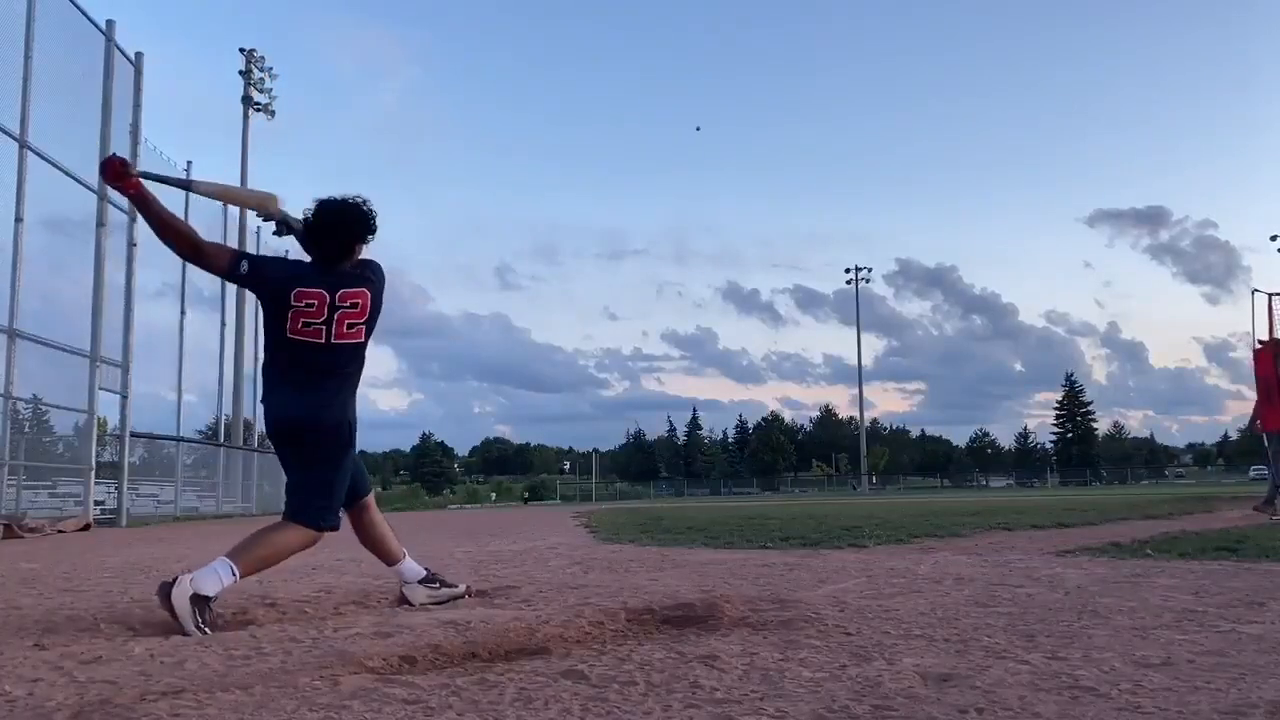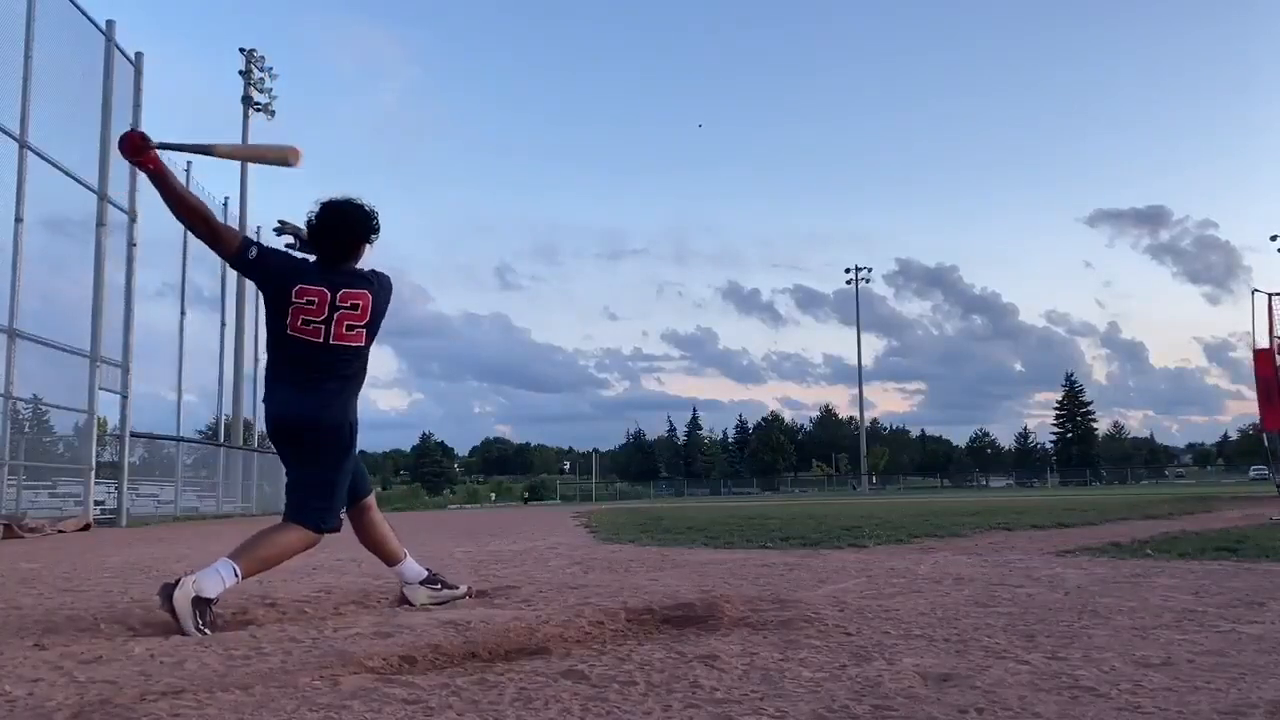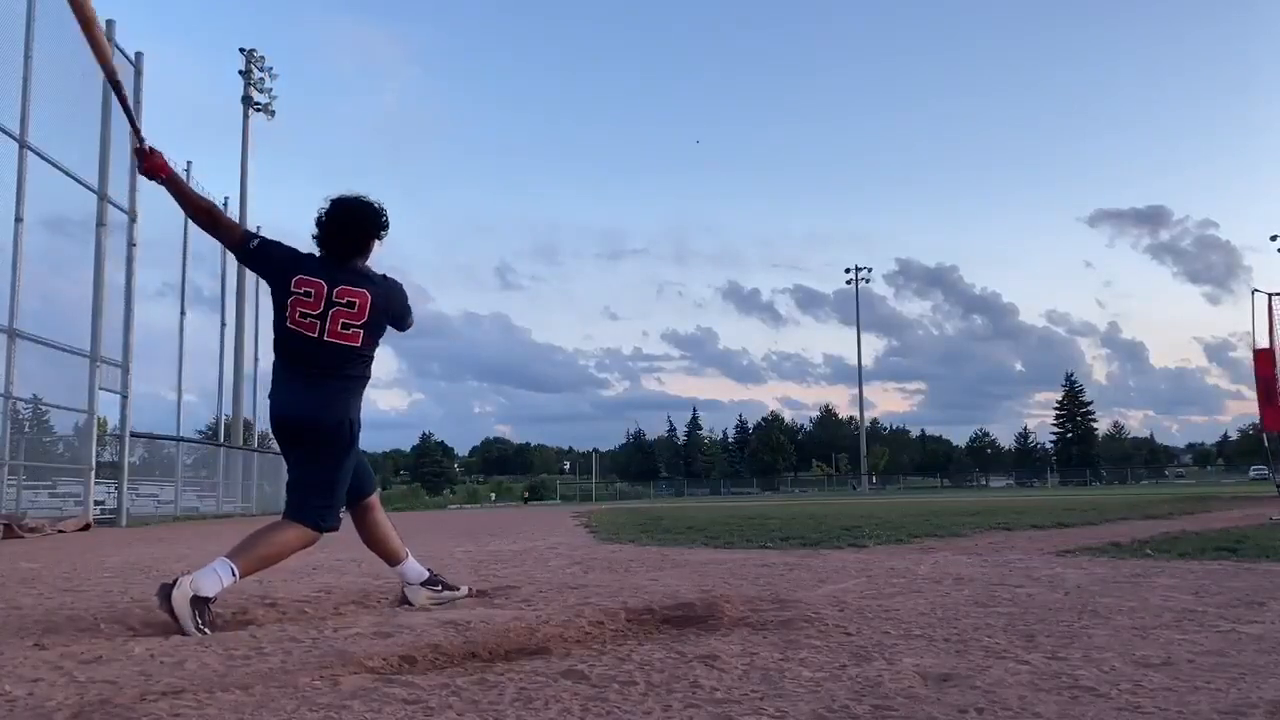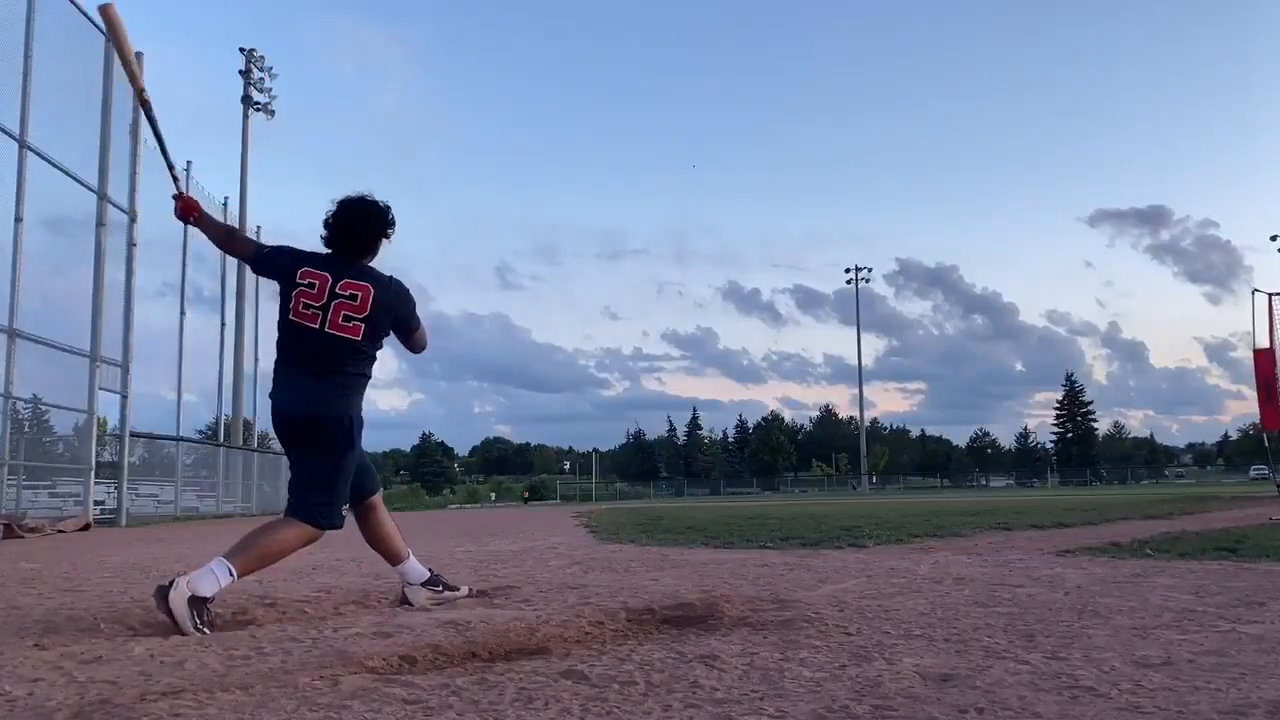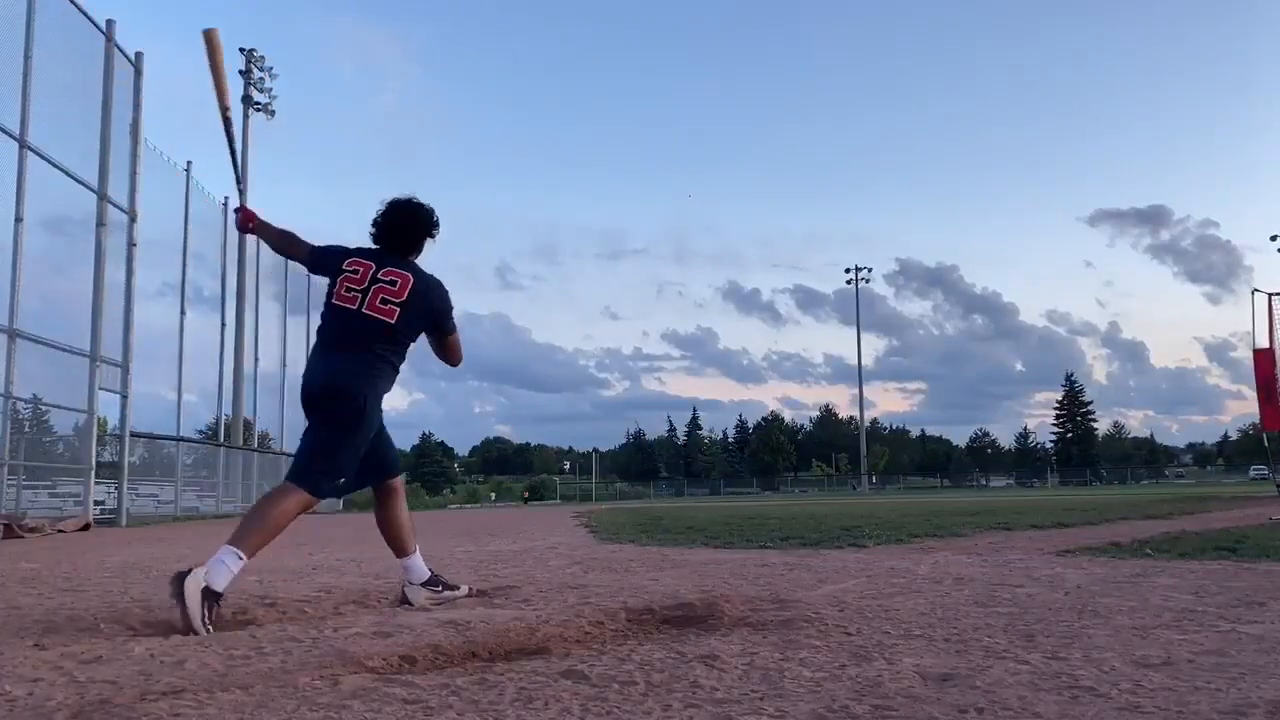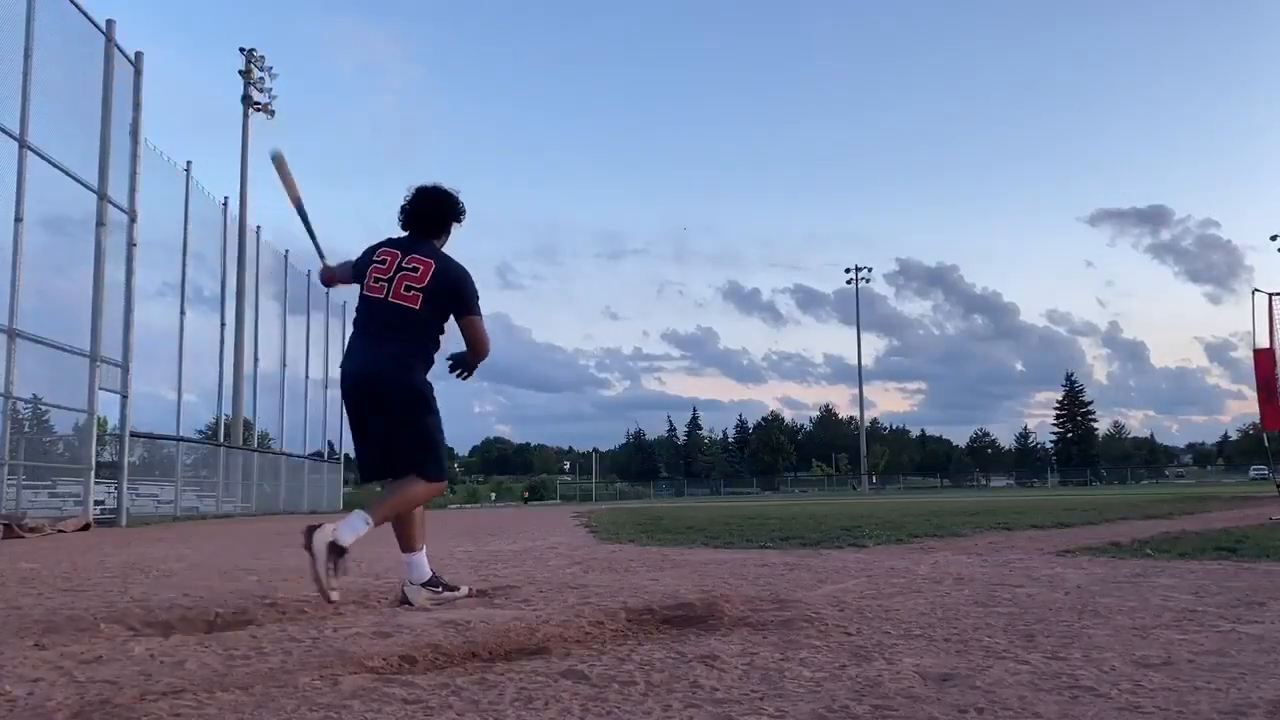
dt=0.3s
person 1, frame 1
left shoulder: (279, 274)
right shoulder: (371, 278)
left elbow: (197, 250)
left wrist: (133, 189)
right wrist: (289, 222)
left hip: (283, 414)
right hip: (329, 420)
left knee: (360, 498)
right knee: (307, 523)
left ankle: (415, 579)
right ankle: (195, 587)
person 1, frame 2
left shoulder: (285, 273)
right shoulder: (378, 287)
left elbow: (210, 228)
left wrist: (153, 166)
right wrist: (319, 248)
left hip: (284, 415)
right hip: (331, 420)
left knee: (361, 500)
right knee: (308, 524)
left ankle: (418, 581)
right ankle: (200, 586)
person 1, frame 3
left shoulder: (289, 266)
right shoulder: (387, 292)
left elbow: (218, 224)
right elbow: (405, 321)
left wrist: (164, 175)
left hip: (288, 410)
right hip: (333, 418)
left knee: (365, 499)
right knee: (307, 521)
left ankle: (419, 581)
right ankle: (199, 586)
person 1, frame 4
left shoulder: (300, 266)
right shoulder: (391, 291)
left elbow: (240, 246)
right elbow: (418, 344)
left wrist: (198, 216)
left hip: (289, 406)
right hip: (333, 414)
left knee: (367, 495)
right knee: (307, 520)
left ankle: (419, 581)
right ankle: (196, 585)
person 1, frame 5
left shoulder: (348, 259)
right shoulder: (429, 288)
left elbow: (295, 247)
right elbow: (452, 356)
left wrist: (254, 224)
left hip: (322, 385)
right hip: (354, 394)
left knee: (390, 480)
right knee: (302, 489)
left ankle: (420, 580)
right ankle: (210, 577)
person 1, frame 6
left shoulder: (381, 252)
right shoulder: (451, 273)
left elbow: (344, 272)
right elbow: (479, 345)
left wrist: (330, 274)
right wrist: (465, 362)
left hip: (356, 375)
right hip: (399, 379)
left knee: (401, 477)
right knee: (429, 478)
left ankle: (419, 579)
right ankle: (339, 534)
